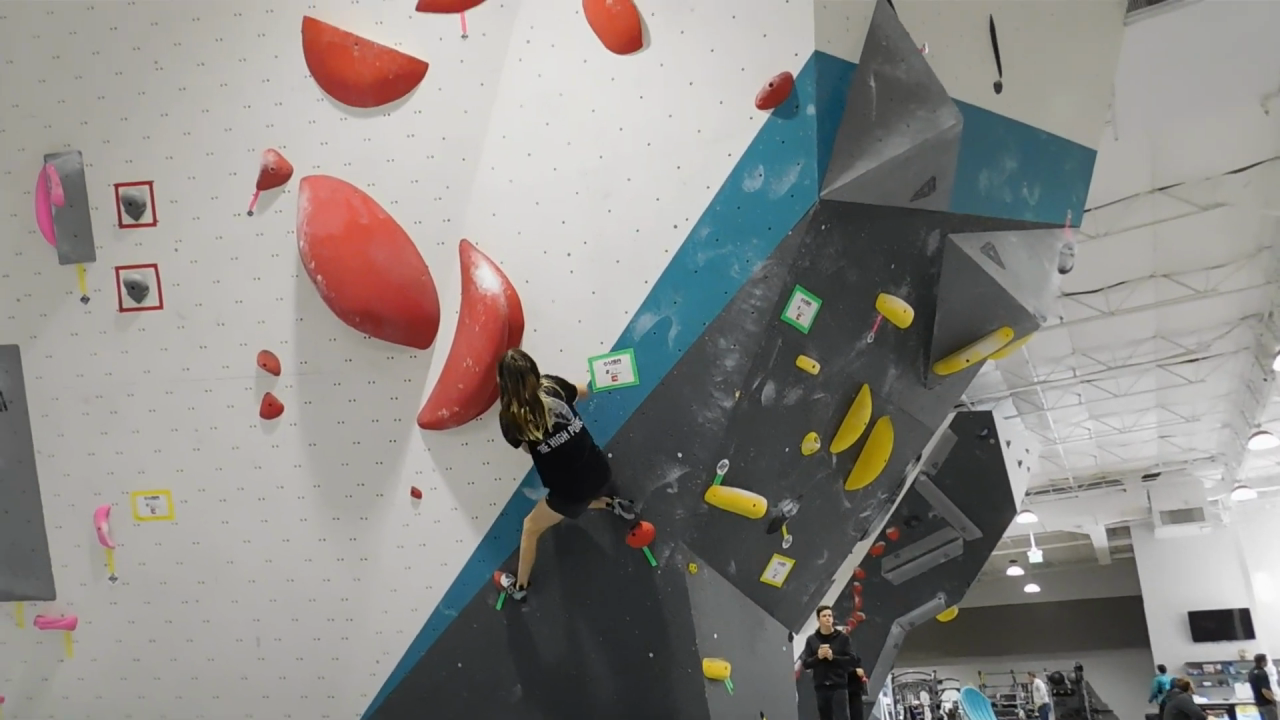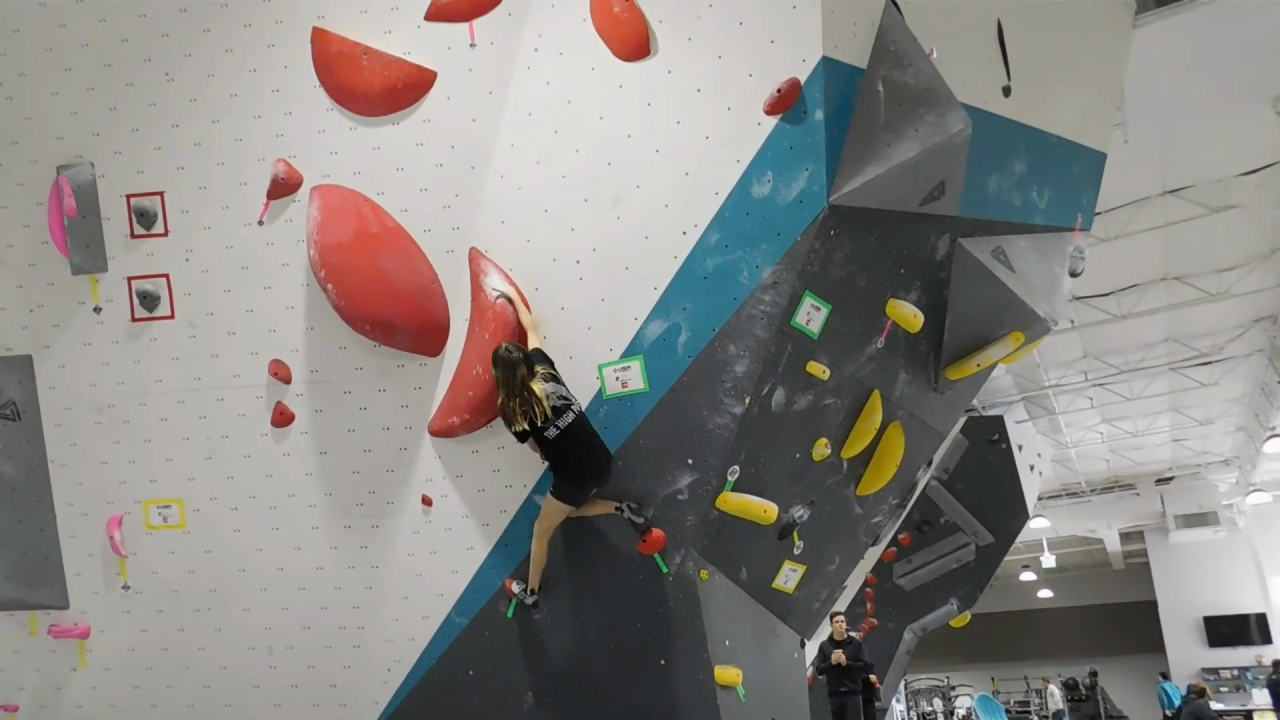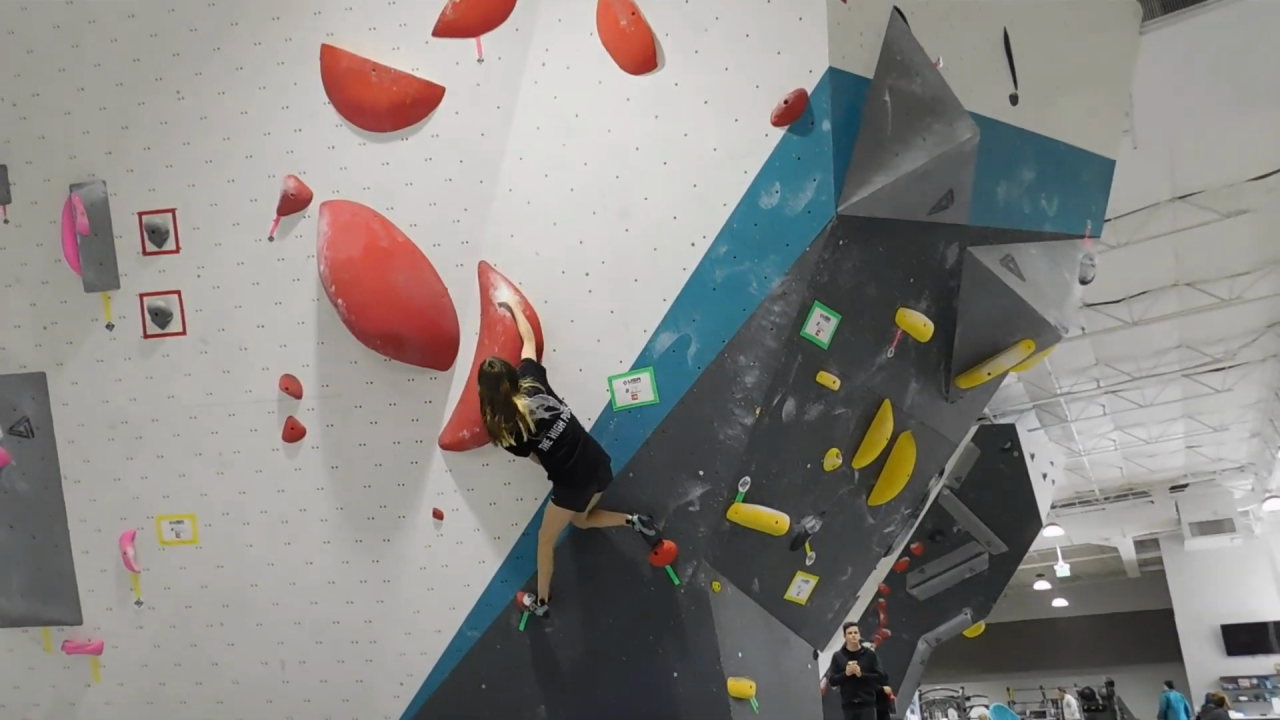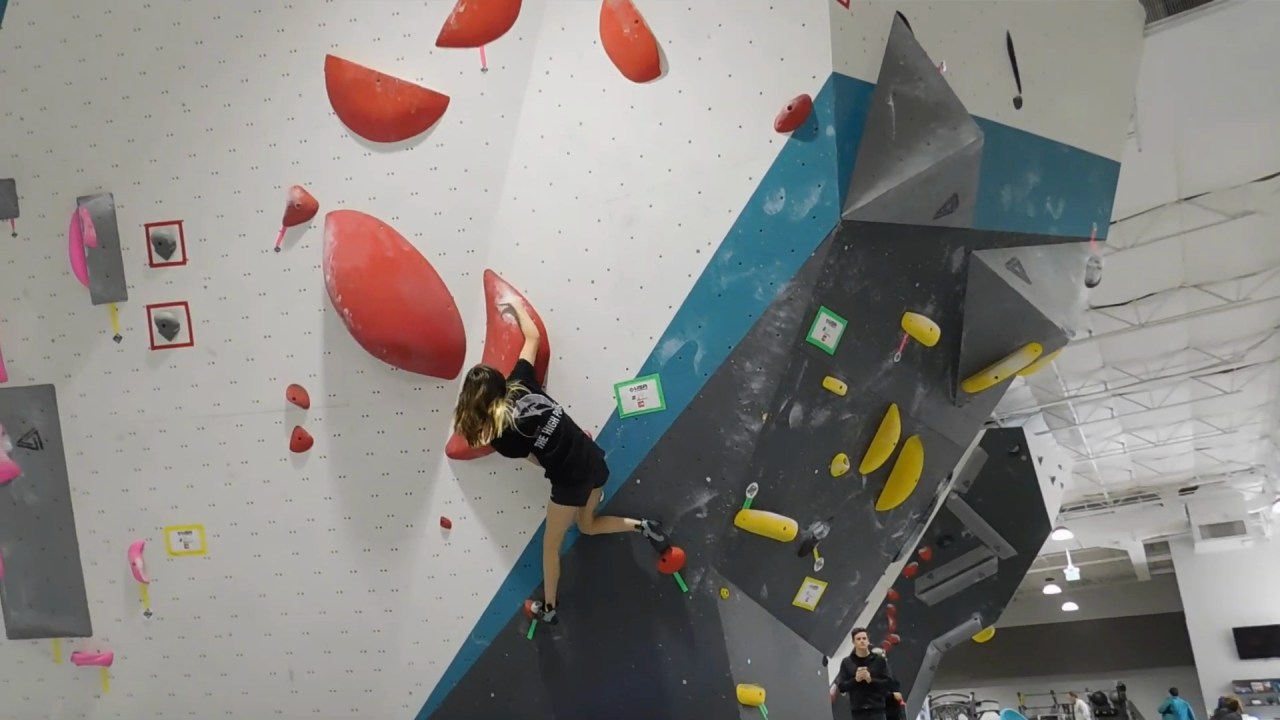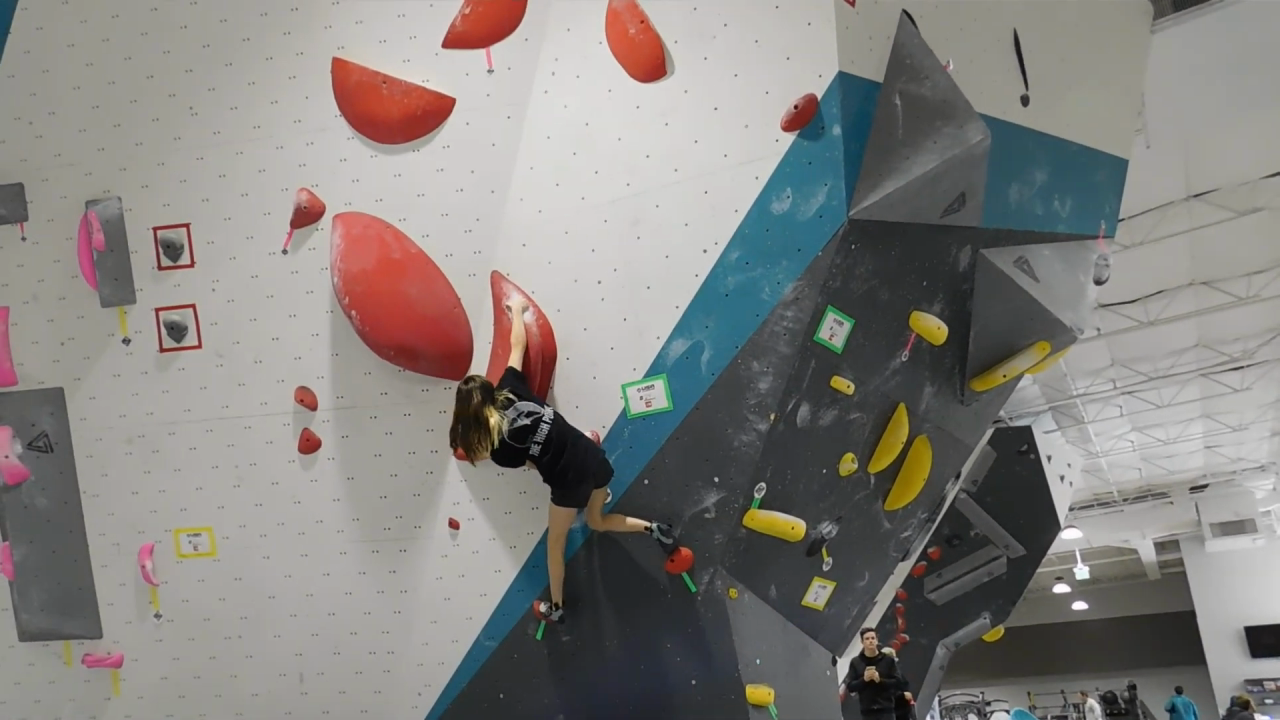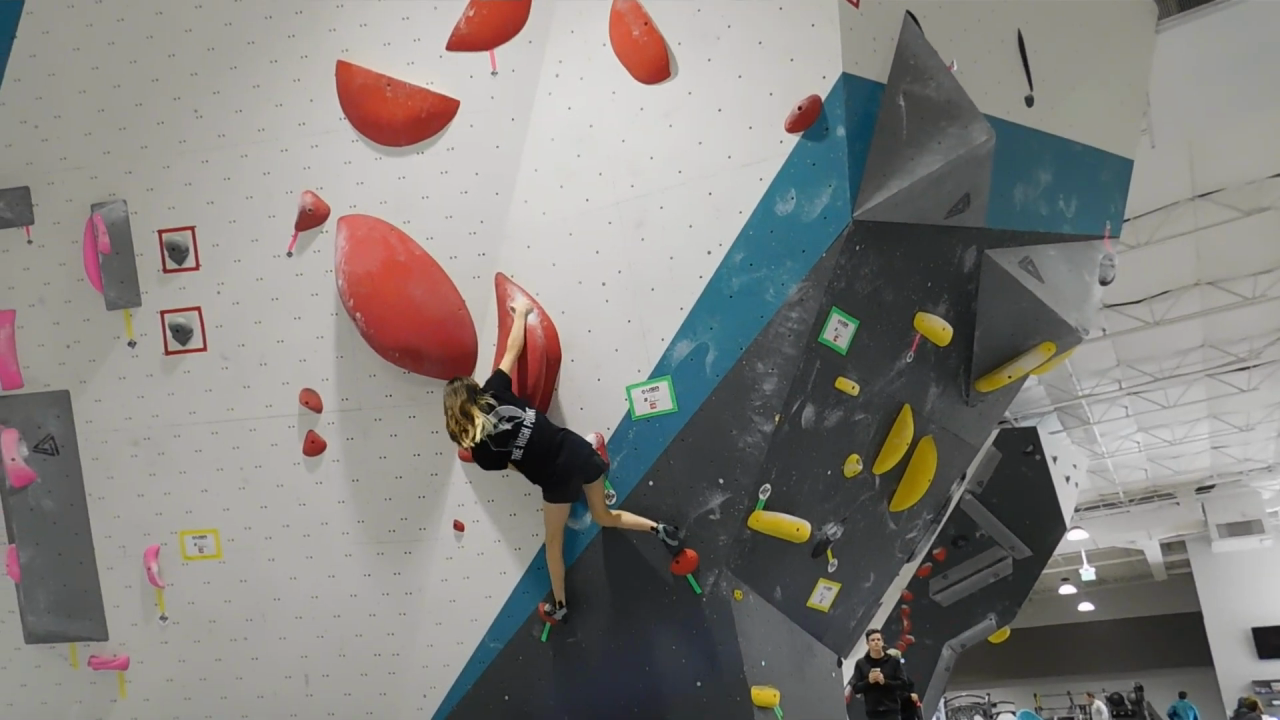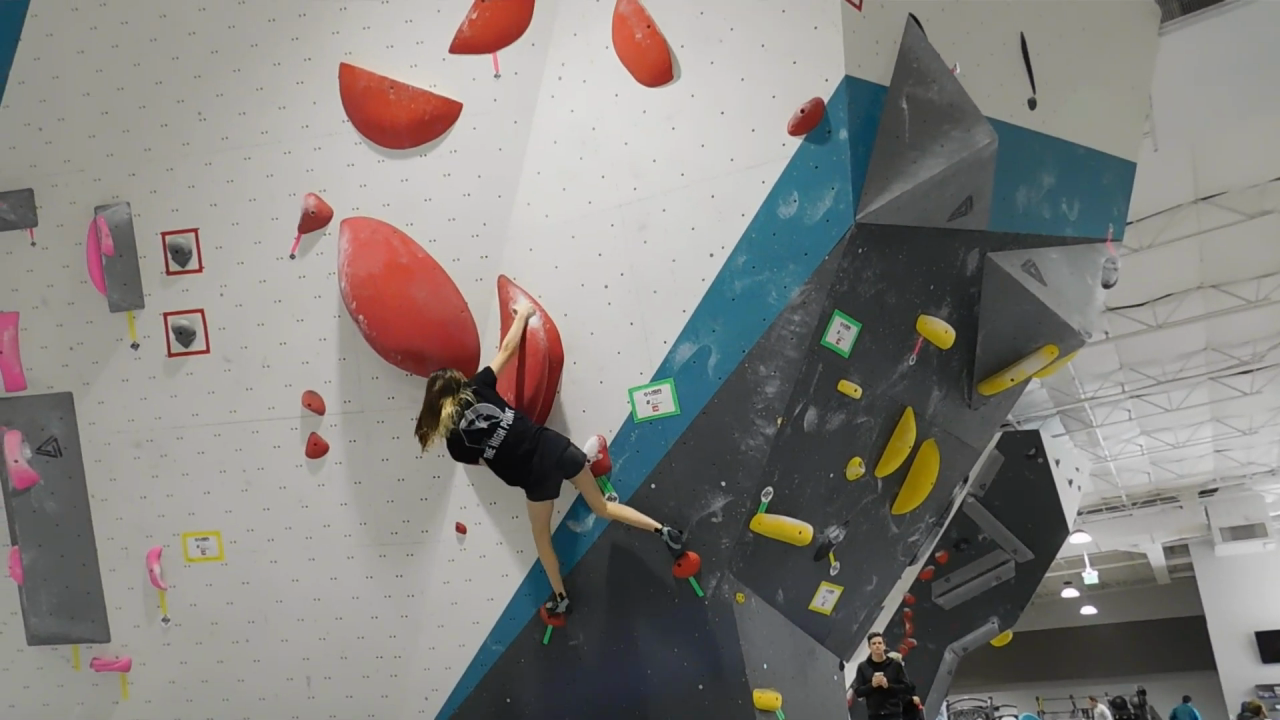
dt=0.3s
person 1, frame 1
left shoulder: (510, 418)
right shoulder: (554, 387)
right elbow: (582, 391)
left hip: (568, 491)
right hip: (599, 473)
left knee: (531, 528)
left ankle: (519, 588)
right ankle: (615, 505)
person 1, frame 2
left shoulder: (512, 410)
right shoulder: (546, 370)
left elbow: (536, 448)
right elbow: (533, 330)
right wrist: (515, 299)
left hip: (574, 478)
right hip: (601, 462)
left knee: (541, 531)
right knee: (573, 507)
left ankle: (530, 591)
right ankle: (624, 509)
person 1, frame 3
left shoulder: (505, 428)
right shoulder: (532, 380)
left elbow: (536, 458)
right elbow: (530, 340)
right wrist: (515, 308)
left hip: (572, 483)
right hip: (599, 463)
left knee: (546, 541)
right knee: (581, 520)
left ankle: (540, 601)
right ankle: (635, 520)
person 1, frame 4
left shoulder: (498, 435)
right shoulder: (521, 383)
left elbow: (536, 459)
right elbow: (533, 337)
right wrist: (517, 309)
left hip: (570, 480)
right hip: (594, 460)
left knee: (551, 545)
right knee: (587, 525)
left ankle: (548, 607)
right ankle: (643, 526)
person 1, frame 5
left shoulder: (492, 445)
right shoulder: (510, 389)
left elbow: (530, 464)
right elbow: (518, 345)
right wrist: (517, 310)
left hip: (569, 481)
right hip: (593, 457)
left knee: (555, 545)
right knee: (597, 521)
left ankle: (555, 607)
right ankle: (653, 528)
person 1, frame 6
left shoulder: (480, 448)
right shoulder: (495, 392)
left elbow: (516, 468)
right elbow: (513, 349)
right wrist: (521, 312)
left hip: (557, 479)
right hip: (579, 451)
left knee: (553, 542)
right knee: (603, 516)
left ankle: (558, 606)
right ankle: (659, 529)
person 1, frame 7
left shoulder: (454, 439)
right shoulder: (478, 387)
left elbow: (483, 461)
right elbow: (508, 348)
right wrist: (523, 315)
left hip: (535, 474)
right hip: (555, 448)
left knee: (542, 538)
right knee: (602, 507)
left ankle: (560, 599)
right ankle: (662, 529)
